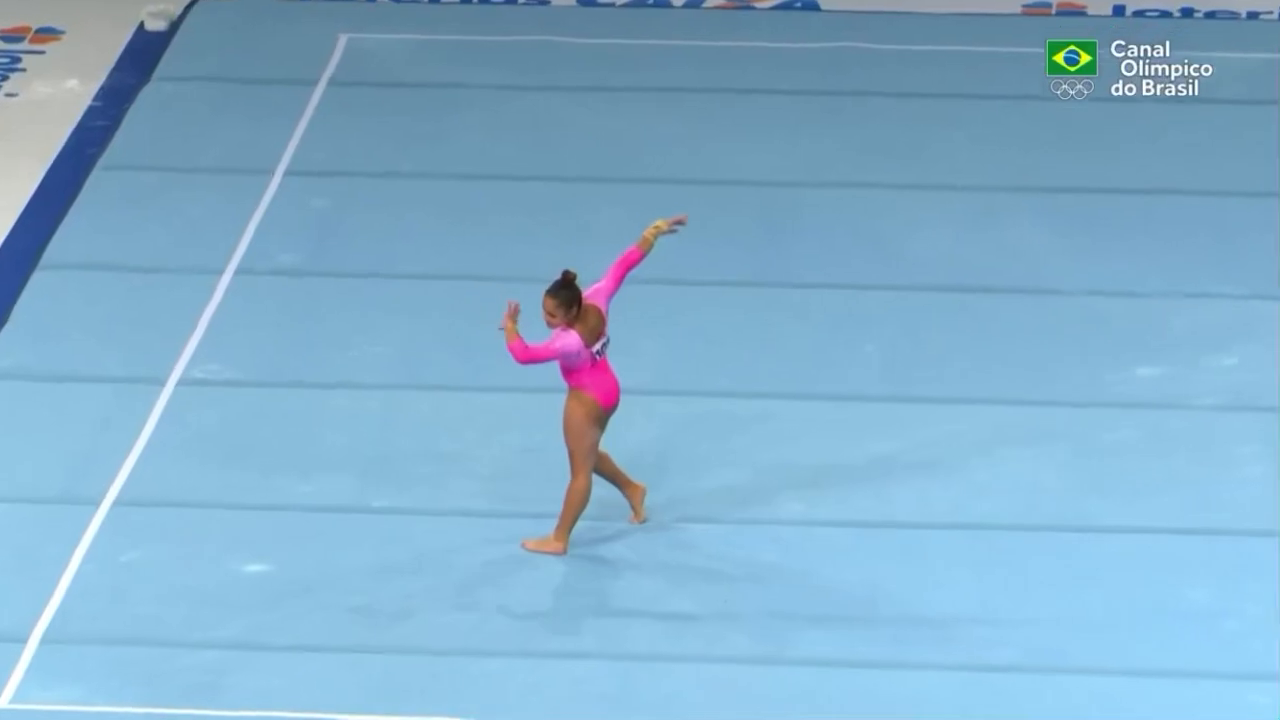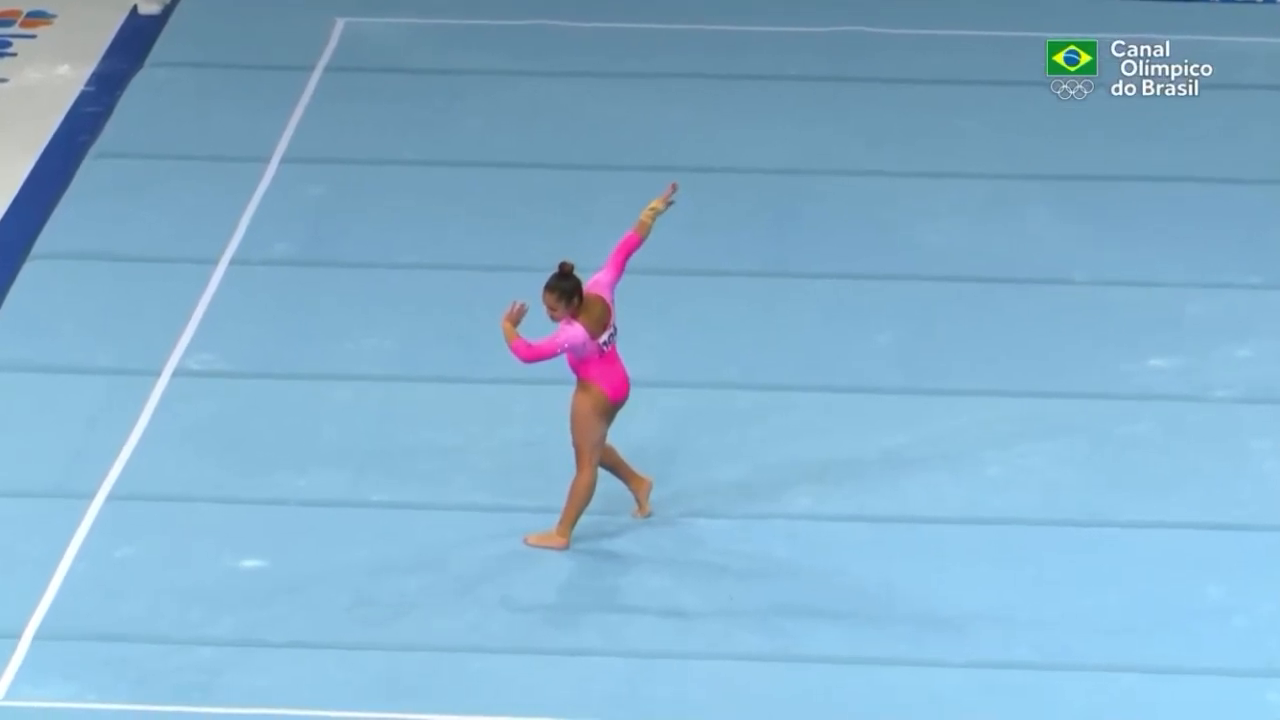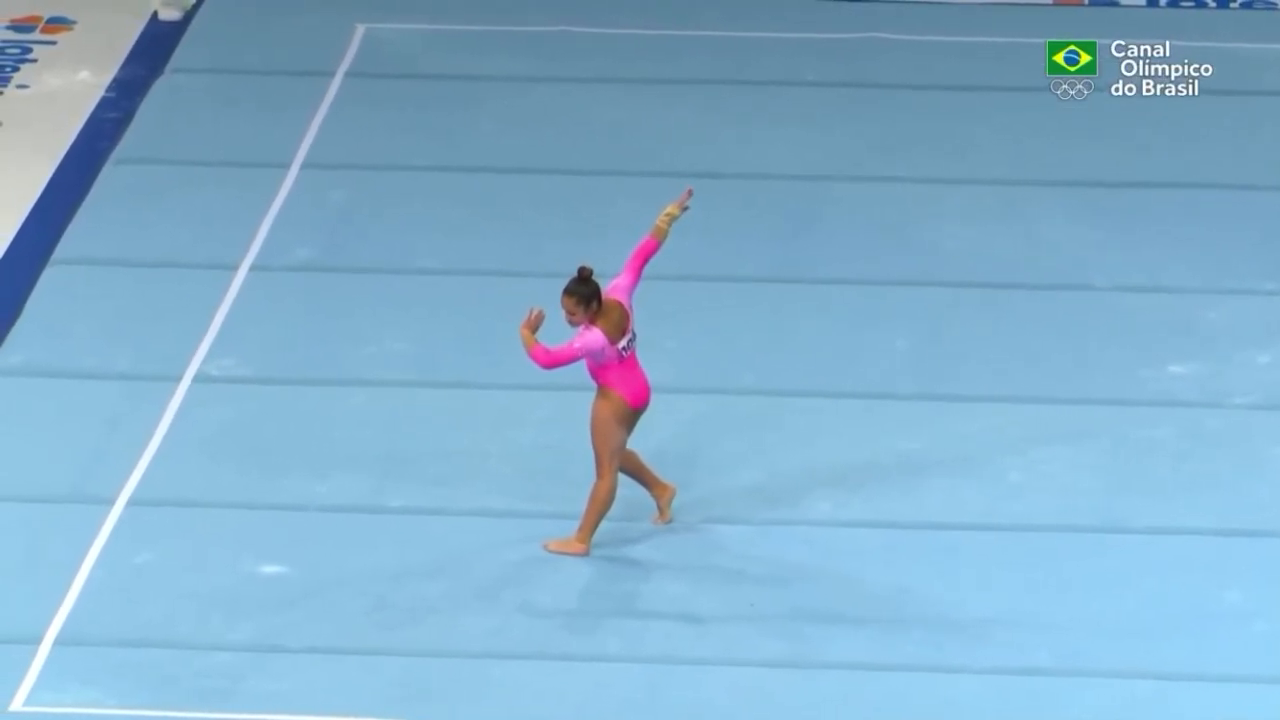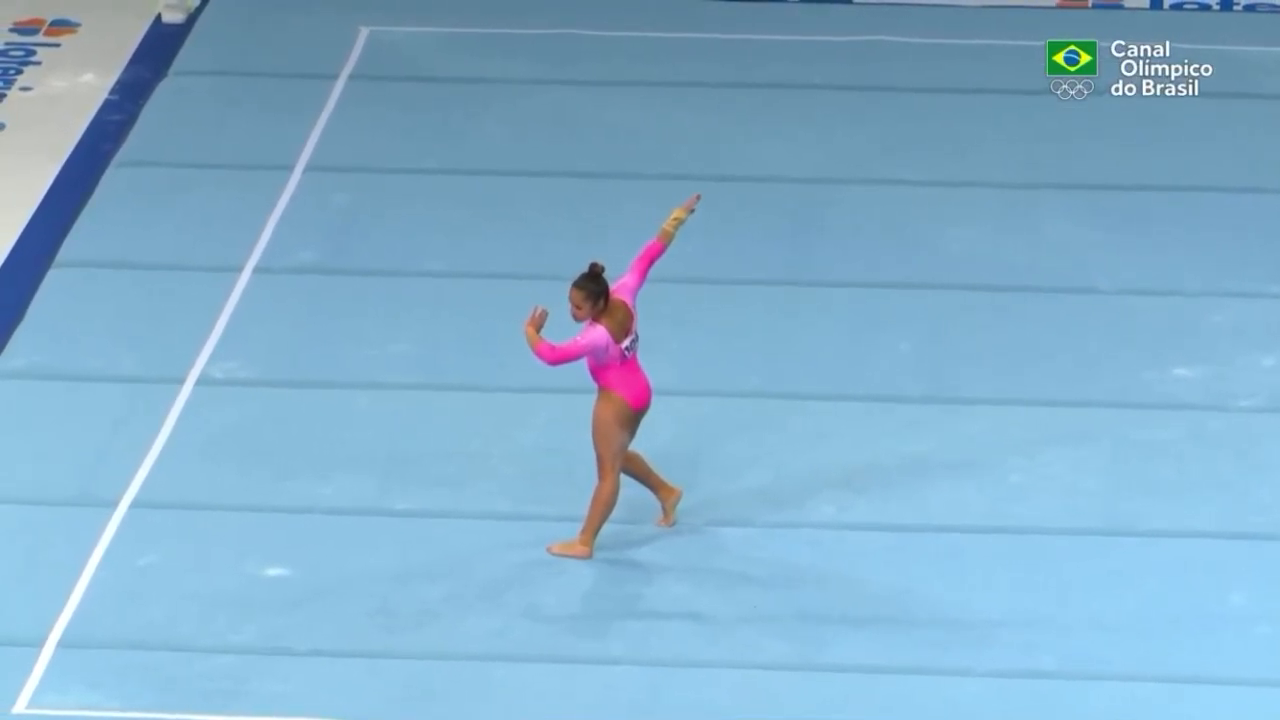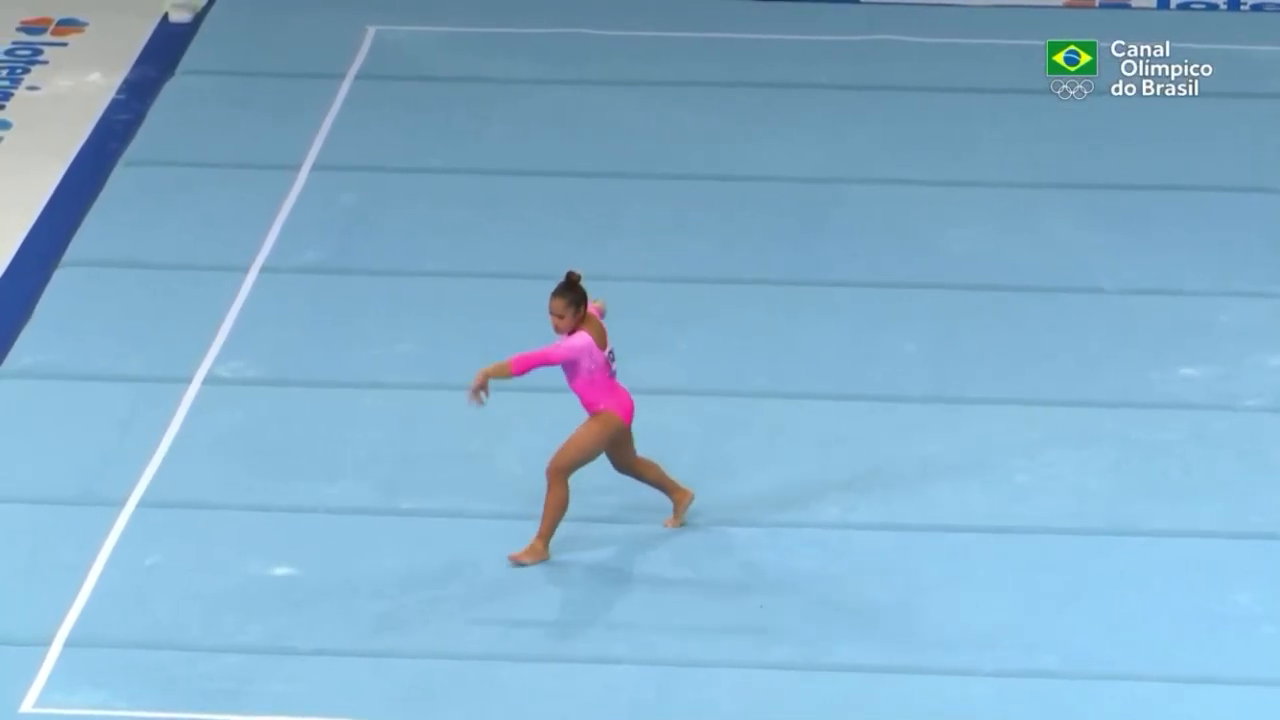
dt=1s
person 1, frame 1
left shoulder: (570, 341)
right shoulder: (596, 300)
left elbow: (523, 354)
right elbow: (623, 264)
left wrist: (510, 327)
right wrist: (654, 232)
left hip: (588, 401)
right hip: (606, 391)
left knee: (580, 471)
right knee: (588, 455)
left ankle: (558, 539)
right ankle: (632, 489)
person 1, frame 2
left shoulder: (574, 334)
right shoulder: (600, 290)
left elbow: (527, 354)
right elbow: (624, 250)
left wrist: (508, 327)
right wrist: (650, 213)
left hip: (596, 393)
right hip: (616, 384)
left knee: (586, 464)
right knee: (593, 448)
left ankle: (561, 534)
right ankle: (638, 483)
person 1, frame 3
left shoulder: (593, 338)
right shoulder: (618, 295)
left elbow: (546, 360)
right elbow: (641, 256)
left wrist: (527, 334)
right wrist: (666, 219)
left hip: (616, 399)
right hip: (637, 389)
left knee: (606, 471)
right knee: (615, 454)
left ankle: (581, 540)
right ankle: (661, 489)
person 1, frame 4
left shoulder: (597, 336)
right shoulder: (623, 296)
left elbow: (552, 355)
right elbow: (648, 256)
left wrist: (531, 331)
right wrist: (676, 219)
left hip: (617, 400)
right hip: (638, 391)
left knee: (608, 472)
right knee: (618, 456)
left ankle: (584, 543)
right ankle: (666, 491)
person 1, frame 5
left shoulder: (577, 344)
right shoulder: (589, 316)
left elbow: (534, 359)
left wrist: (487, 374)
right wrist: (596, 308)
left hip: (609, 416)
right hip: (616, 409)
left knee: (556, 472)
right knee: (626, 462)
left ankle: (540, 546)
right ankle: (679, 494)
